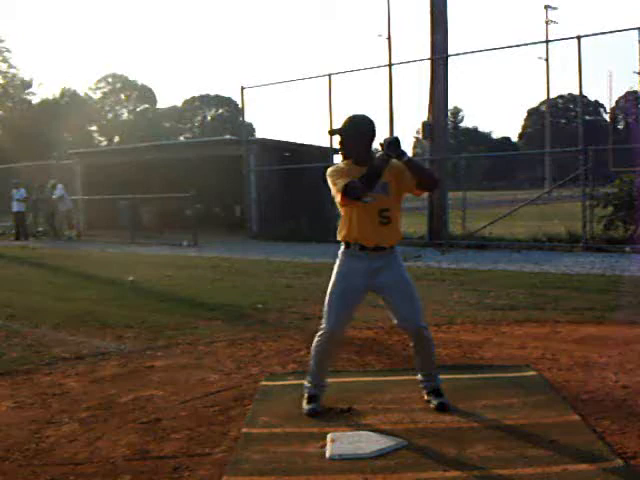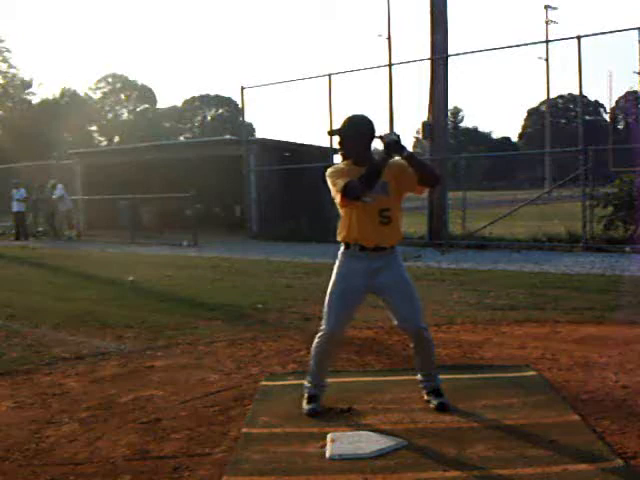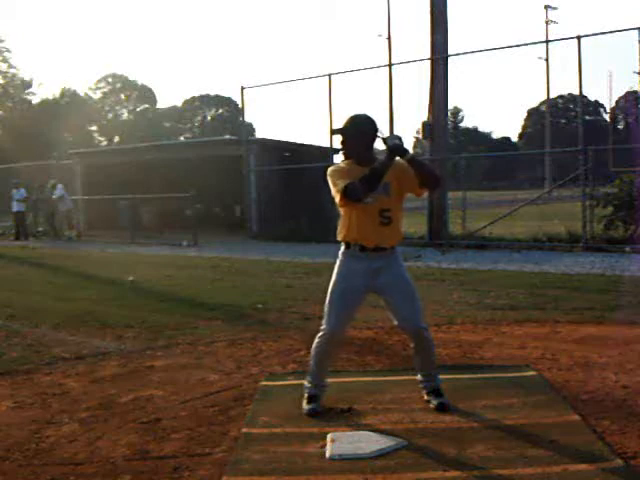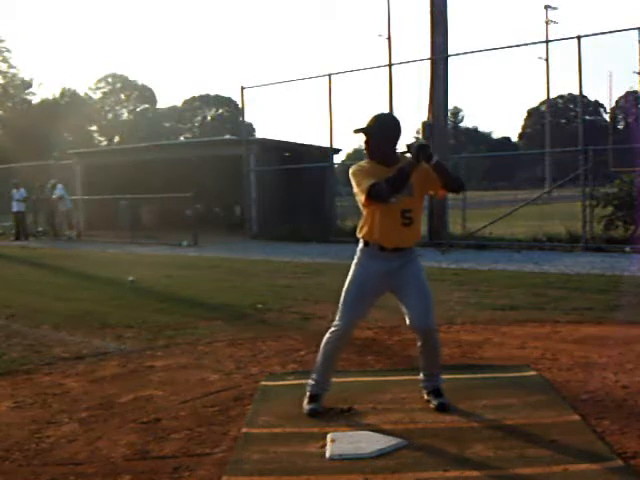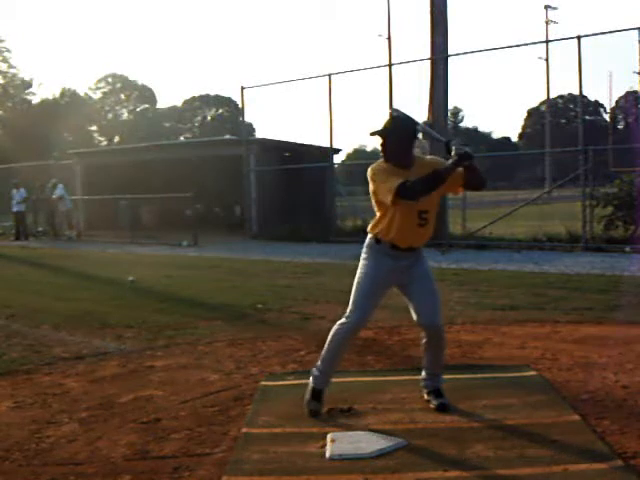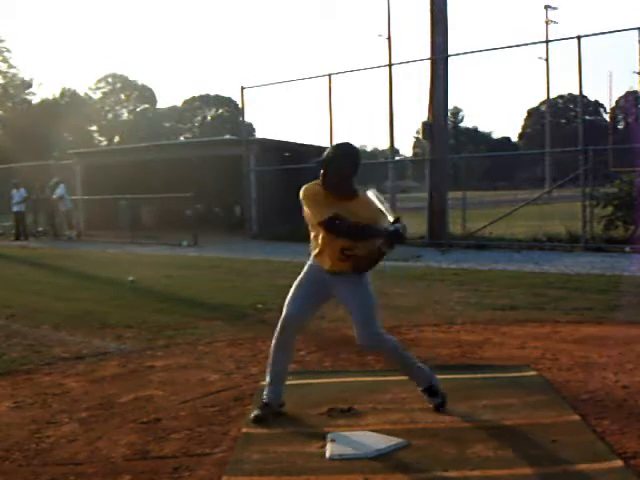
dt=0.5s
person 1, frame 1
left shoulder: (395, 170)
right shoulder: (337, 172)
left elbow: (431, 184)
right elbow: (357, 191)
left wrist: (400, 155)
right wrist: (385, 156)
left hip: (389, 259)
right hip: (353, 260)
left knee: (417, 327)
right knee: (330, 329)
left ankle: (431, 386)
right ankle: (313, 390)
person 1, frame 2
left shoulder: (395, 169)
right shoulder: (337, 173)
left elbow: (432, 179)
right elbow: (355, 191)
left wrist: (401, 152)
right wrist: (385, 155)
left hip: (389, 260)
right hip: (352, 260)
left knee: (417, 327)
right knee: (330, 330)
left ankle: (431, 386)
right ankle: (313, 390)
person 1, frame 3
left shoulder: (397, 170)
right shoulder: (337, 172)
left elbow: (434, 183)
right elbow: (357, 193)
left wrist: (404, 154)
right wrist: (387, 159)
left hip: (389, 260)
right hip: (353, 261)
left knee: (416, 328)
right knee: (331, 330)
left ankle: (431, 386)
right ankle: (313, 390)
person 1, frame 4
left shoulder: (419, 169)
right shoulder: (360, 171)
left elbow: (457, 187)
right elbow: (382, 194)
left wrist: (431, 161)
right wrist: (414, 163)
left hip: (407, 259)
right hip: (371, 258)
left knee: (425, 327)
right knee: (342, 327)
left ankle: (431, 385)
right ankle: (316, 389)
person 1, frame 5
left shoulder: (432, 165)
right shoulder: (378, 172)
left elbow: (478, 184)
right elbow: (412, 192)
left wrist: (467, 163)
right wrist: (452, 166)
left hip: (414, 257)
right hip: (380, 254)
left knee: (432, 324)
right knee: (354, 320)
left ankle: (432, 385)
right ankle: (318, 382)
person 1, frame 6
left shoulder: (365, 207)
right shoulder: (311, 192)
left elbow: (367, 261)
right elbow: (337, 227)
left wrist: (385, 238)
right wrist: (385, 235)
left hip: (350, 276)
right hip: (318, 269)
left knee: (371, 337)
right knee: (286, 327)
left ankle: (426, 380)
right ankle: (272, 397)
